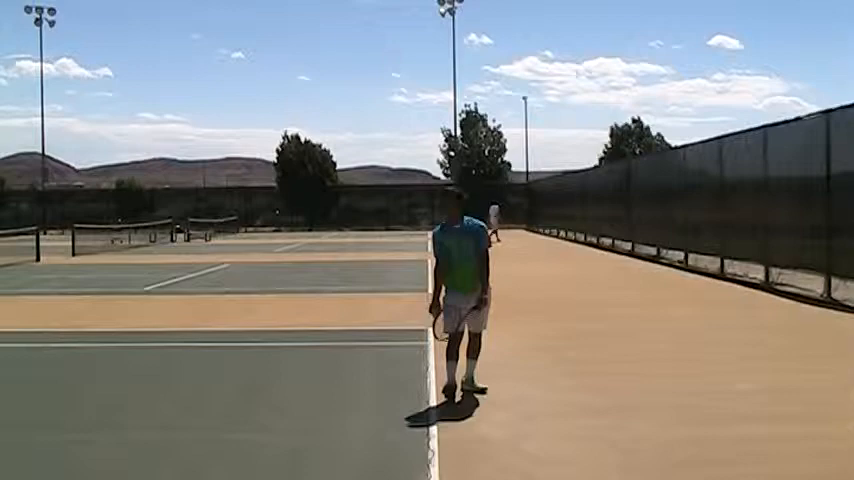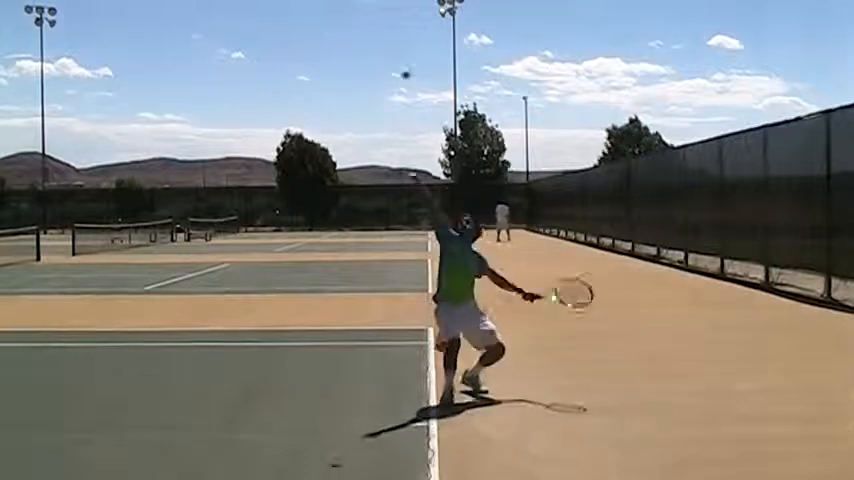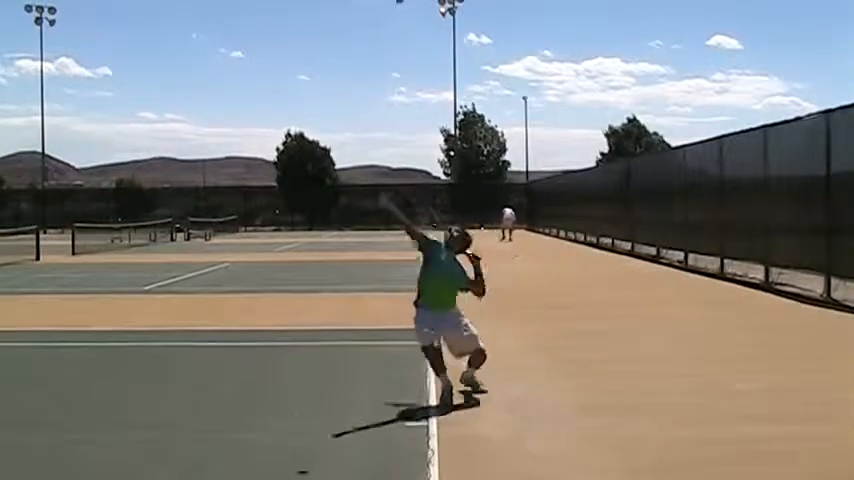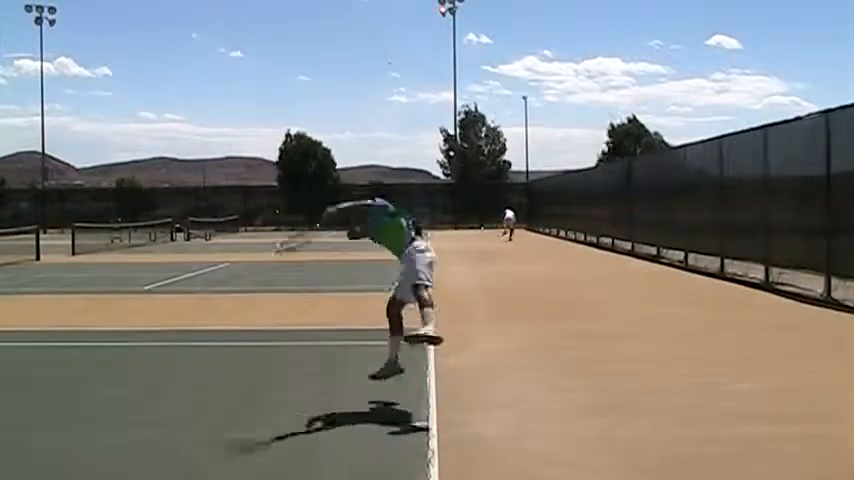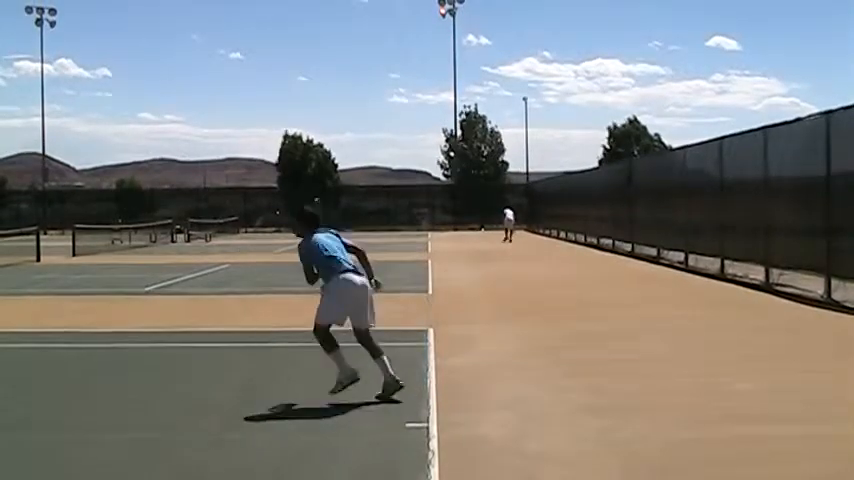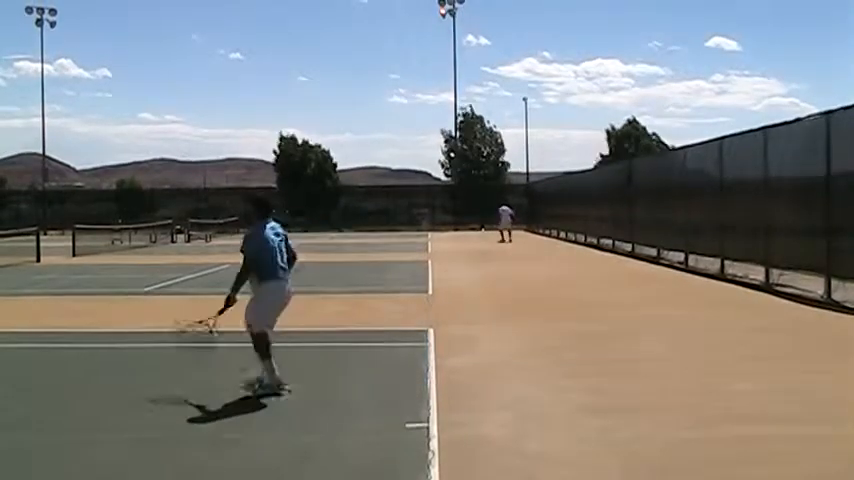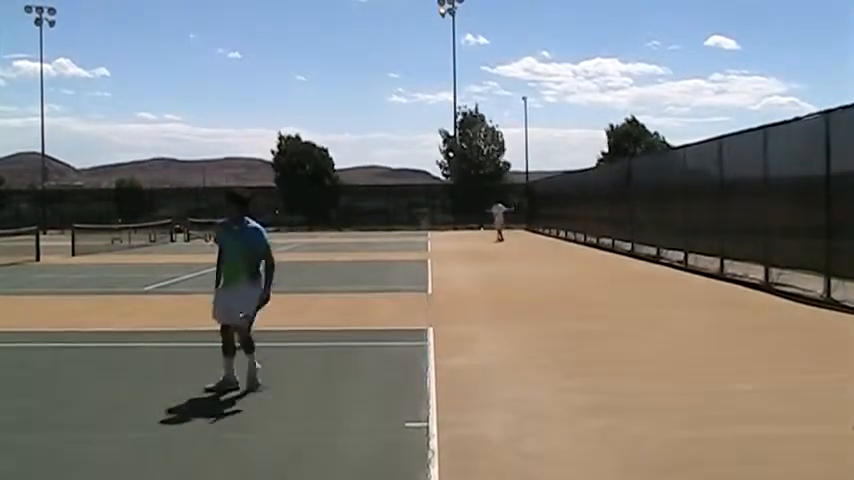
dt=0.4s
person 1, frame 1
left shoulder: (478, 228)
right shoulder: (439, 232)
left elbow: (485, 262)
right elbow: (439, 266)
left wrist: (485, 293)
right wrist: (435, 298)
left hip: (477, 291)
right hip: (454, 293)
left knee: (476, 334)
right knee: (455, 335)
left ankle: (469, 379)
right ankle: (450, 382)
person 1, frame 2
left shoulder: (476, 258)
right shoulder: (449, 241)
left elbow: (497, 278)
right elbow: (438, 216)
left wrist: (522, 292)
right wrist: (423, 190)
left hip: (469, 309)
right hip: (447, 308)
left knee: (498, 348)
right knee: (452, 345)
left ankle: (472, 375)
right ankle: (448, 388)
person 1, frame 3
left shoulder: (459, 269)
right shoulder: (434, 248)
left elbow: (480, 293)
right elbow: (412, 231)
left wrist: (477, 267)
right wrist: (391, 208)
left hip: (450, 316)
right hip: (427, 316)
left knee: (478, 354)
right knee: (431, 350)
left ankle: (469, 376)
right ankle: (446, 385)
person 1, frame 4
left shoulder: (380, 208)
left wrist: (335, 210)
left hip: (417, 251)
right hip: (409, 255)
left knee: (420, 289)
right knee: (393, 307)
left ankle: (429, 328)
right ankle: (392, 362)
person 1, frame 5
left shoulder: (305, 245)
right shoulder: (331, 234)
left elbow: (311, 279)
right elbow: (360, 252)
right wrist: (371, 277)
left hip: (339, 283)
right hip: (360, 282)
left knee: (321, 329)
right knee: (364, 336)
left ankle: (346, 371)
right ankle: (390, 379)
person 1, frame 6
left shoulder: (253, 234)
right shoulder: (277, 228)
left elbow: (247, 268)
right elbow: (293, 257)
left wrist: (232, 294)
left hip: (268, 287)
right hip: (283, 286)
left knee: (258, 332)
right knee: (259, 331)
left ankle: (273, 381)
right ankle: (268, 377)
person 1, frame 7
left shoulder: (255, 231)
right shoulder: (223, 228)
left elbow: (269, 261)
left wrist: (267, 289)
right wrist: (218, 281)
left hip: (249, 287)
right hip: (227, 287)
left knee: (243, 330)
right knee: (226, 330)
left ankle: (252, 369)
right ankle: (229, 377)
